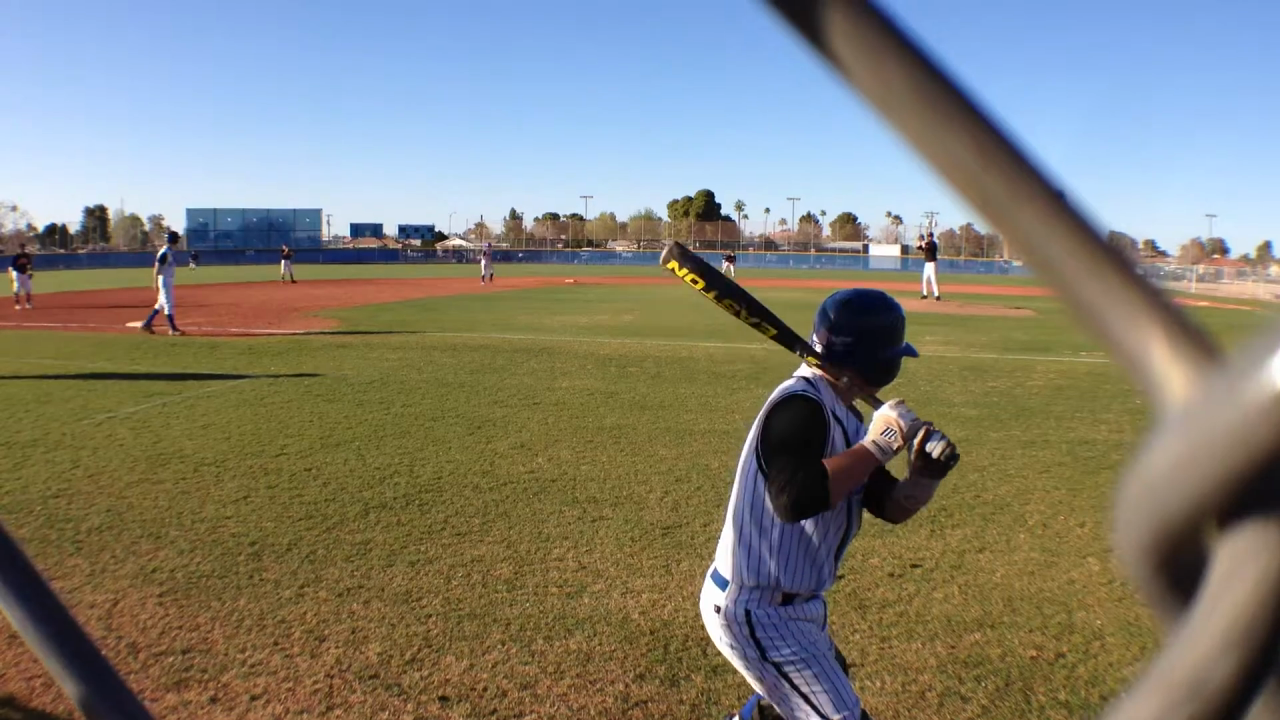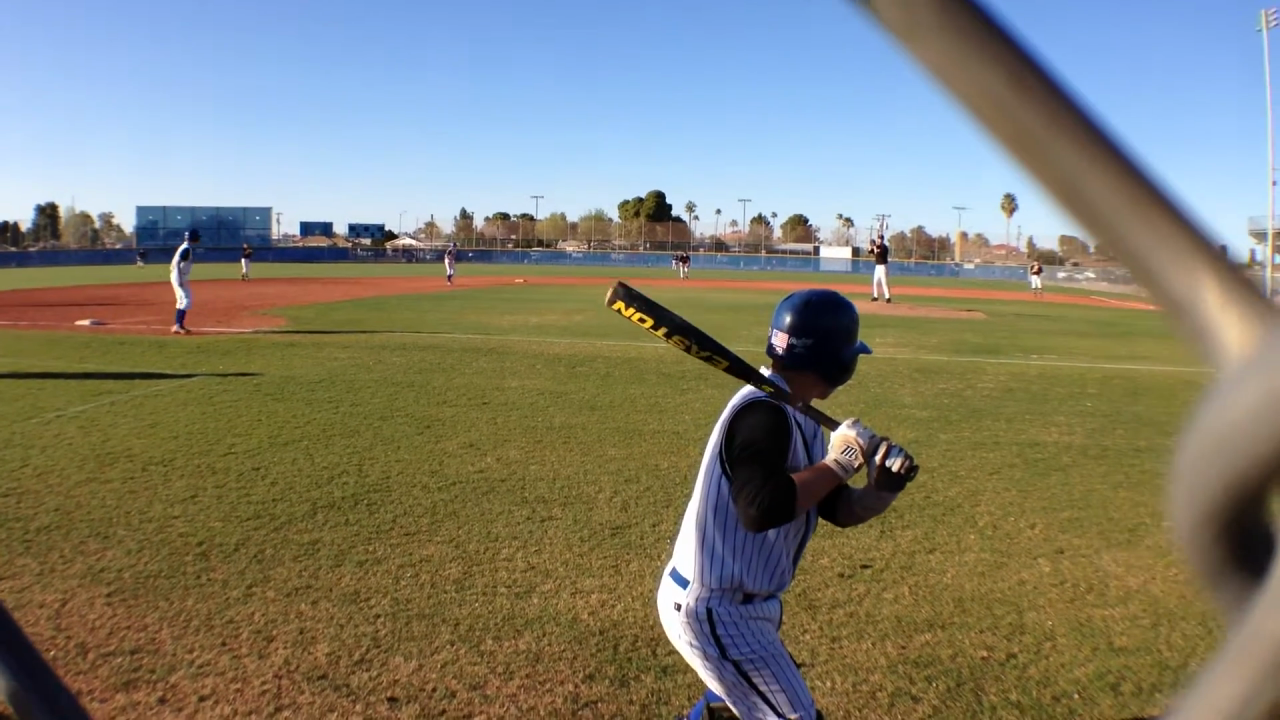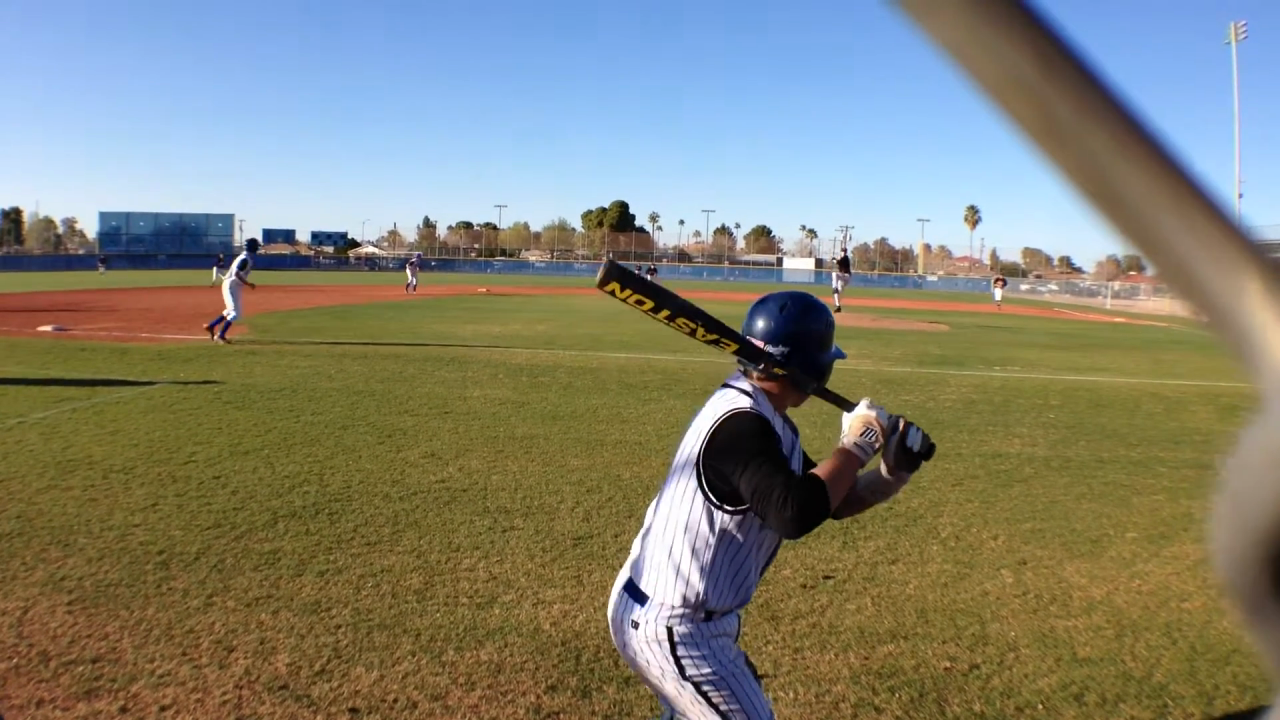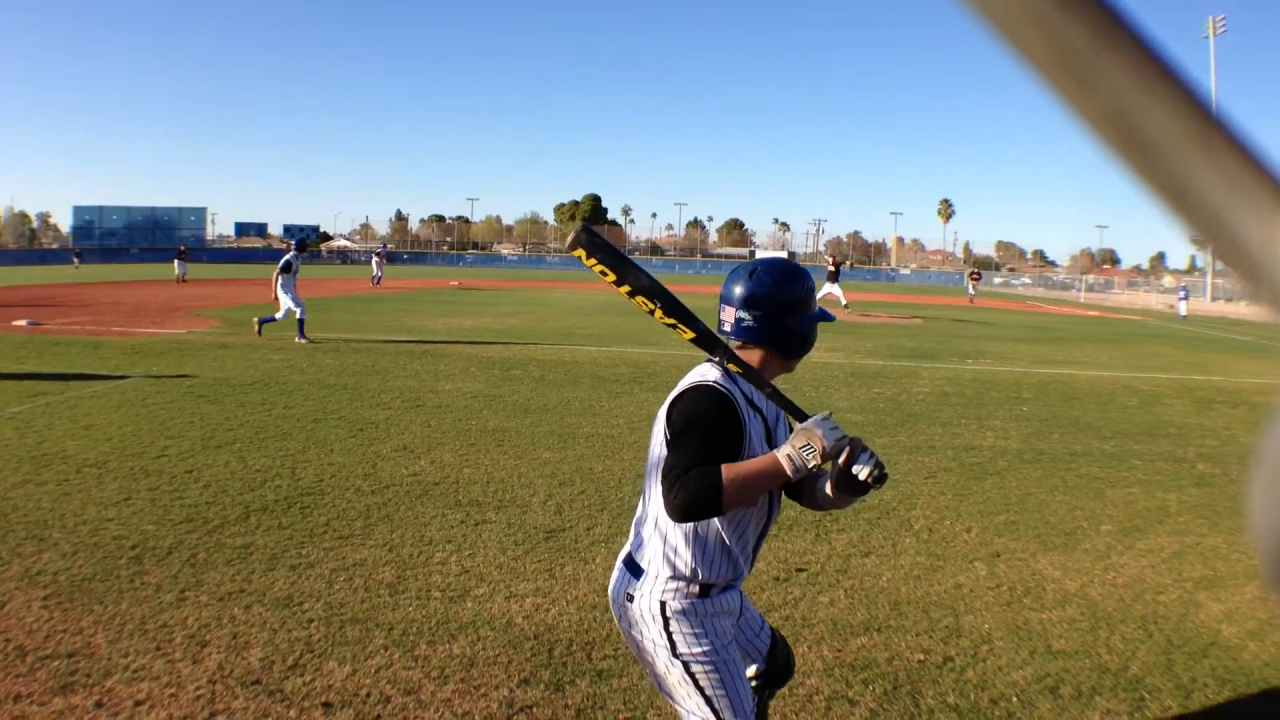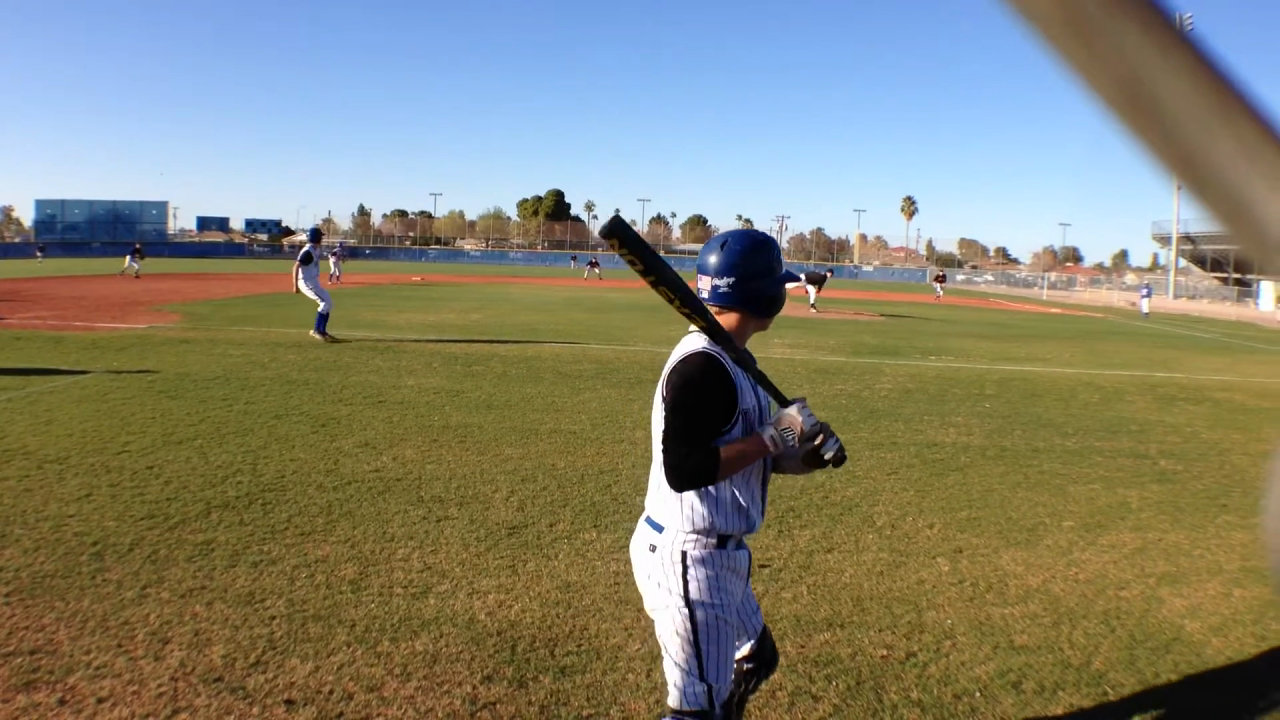
dt=1s
person 1, frame 1
left shoulder: (841, 413)
right shoulder: (800, 406)
left elbow: (890, 506)
right elbow: (796, 499)
left wrist: (925, 476)
right wrist: (877, 444)
left hip: (782, 600)
right hip: (757, 611)
left knee: (808, 682)
person 1, frame 2
left shoulder: (794, 414)
right shoulder: (765, 411)
left elbow: (837, 509)
right elbow: (759, 508)
left wrist: (880, 489)
right wrist: (839, 462)
left hip: (725, 601)
right hip: (716, 610)
person 1, frame 3
left shoulder: (760, 417)
right shoulder: (742, 425)
left elbow: (828, 499)
right elbow: (793, 515)
left wrist: (893, 472)
right wrist: (857, 446)
left hip: (694, 611)
right hip: (671, 626)
left knee: (741, 685)
person 1, frame 4
left shoulder: (760, 395)
right shoulder: (709, 397)
left elbow: (805, 489)
right elbow: (684, 497)
left wrist: (843, 484)
right wrist: (791, 456)
left hip: (712, 592)
right hip: (671, 603)
left knee: (771, 668)
person 1, frame 5
left shoulder: (727, 358)
right shoulder: (703, 364)
left elbow: (746, 452)
right elbow: (682, 470)
left wrist: (804, 454)
right wrist: (774, 437)
left hip: (713, 553)
right hip: (689, 558)
left knee: (753, 660)
